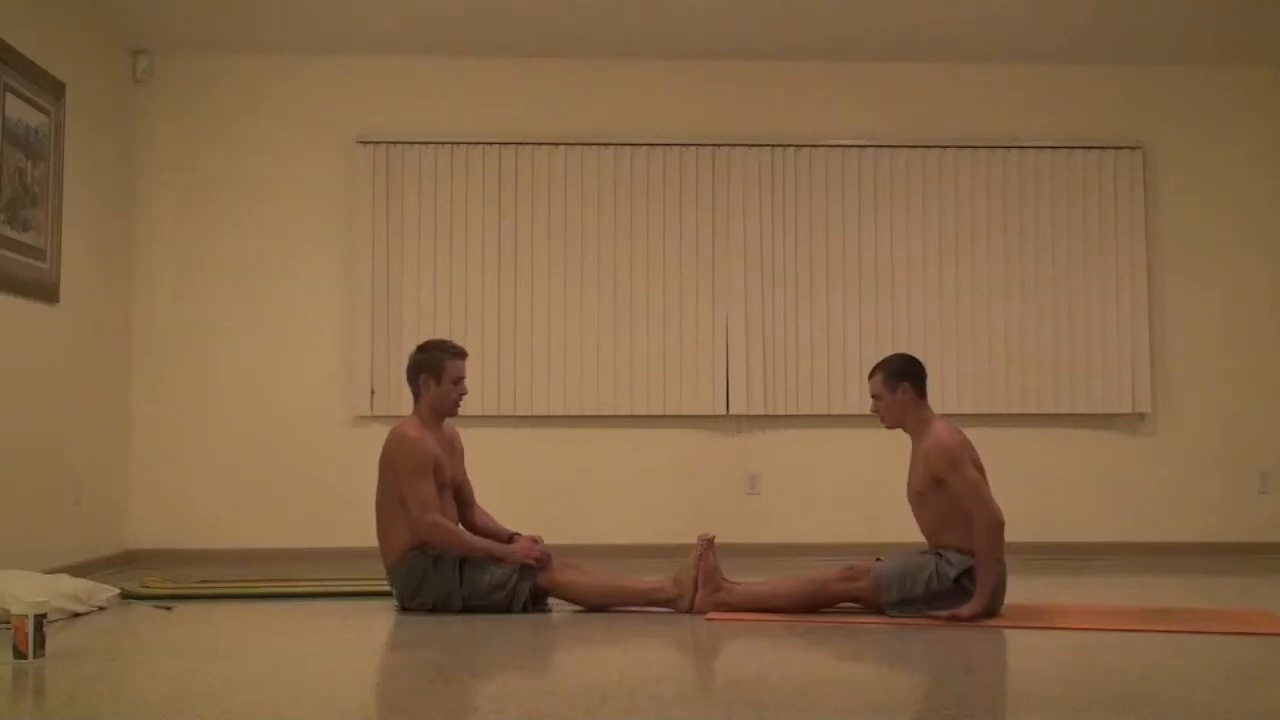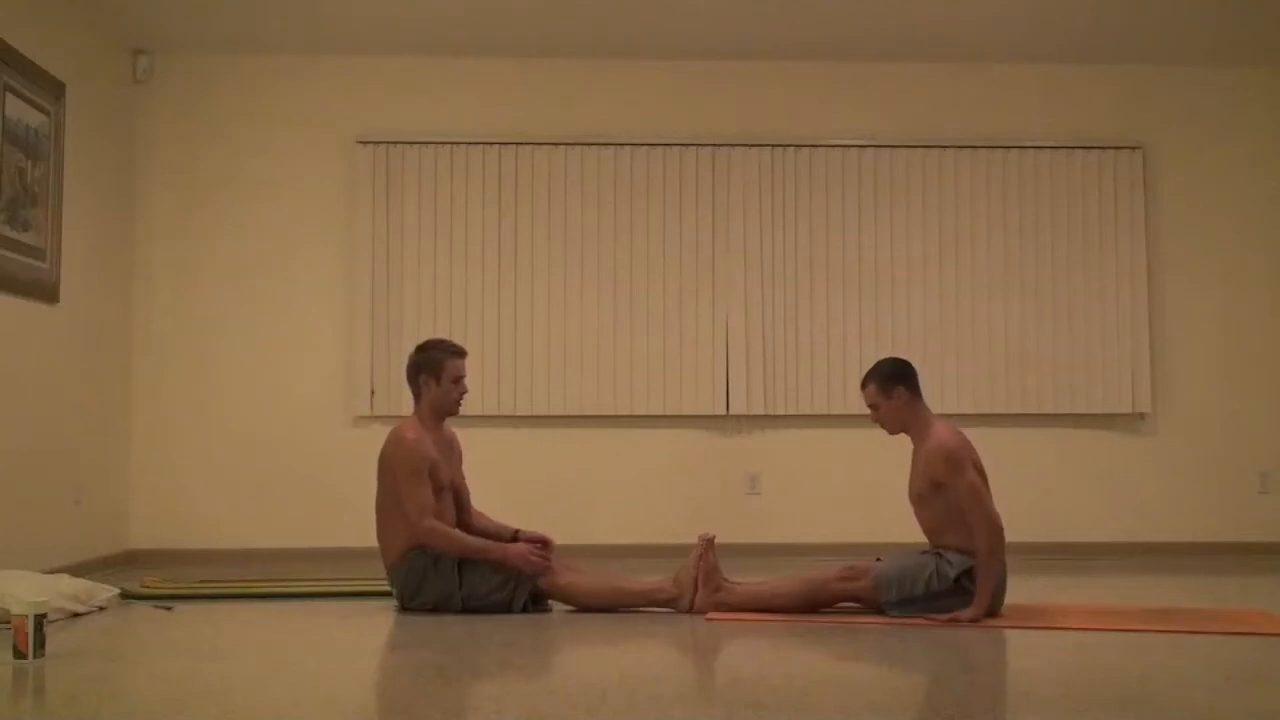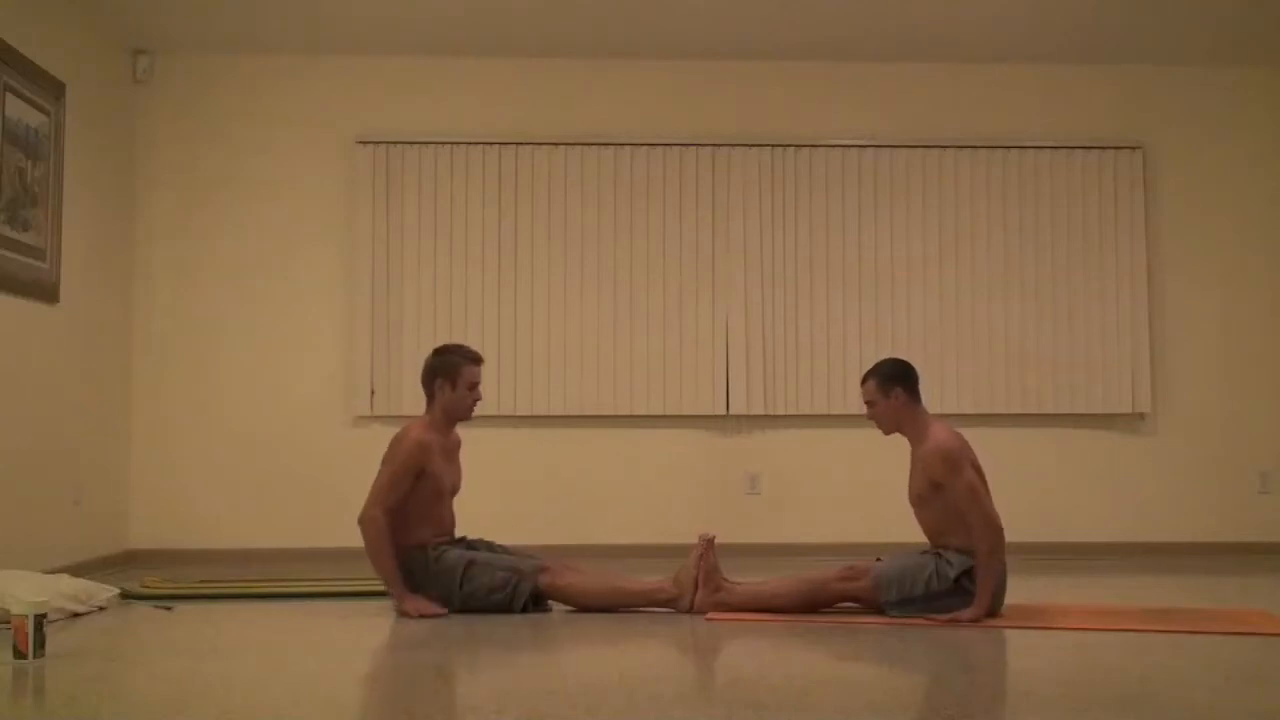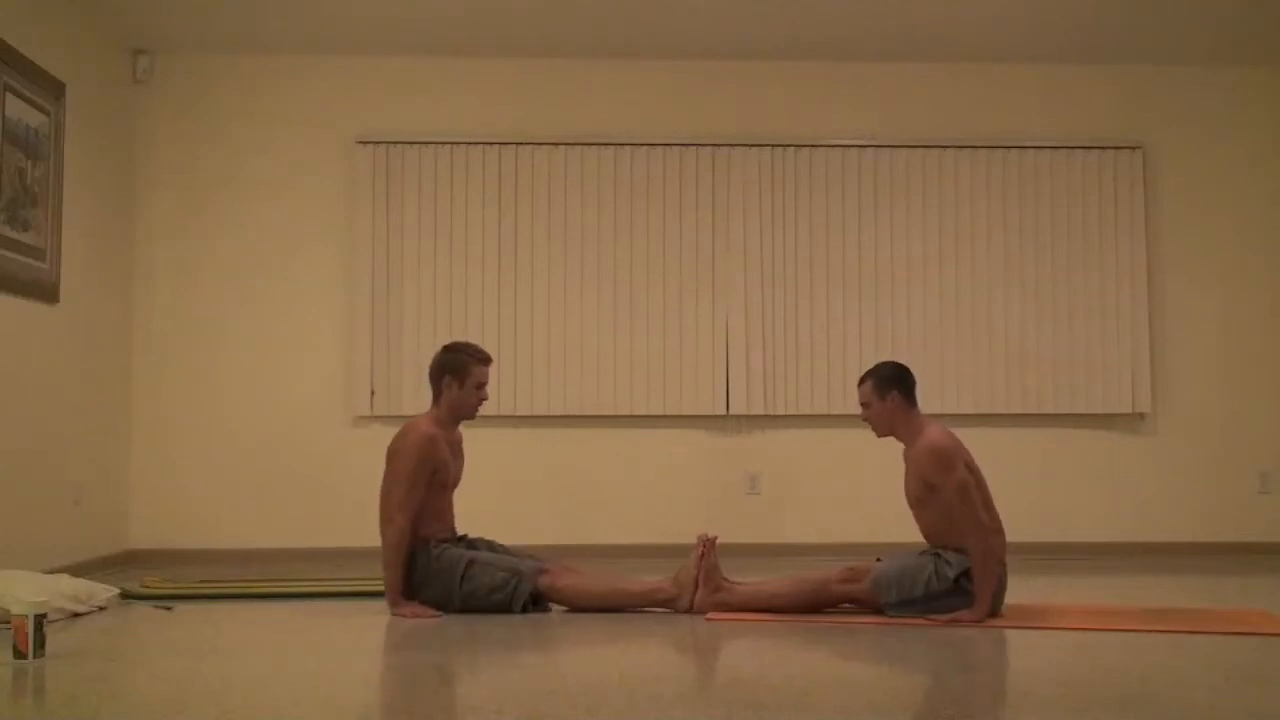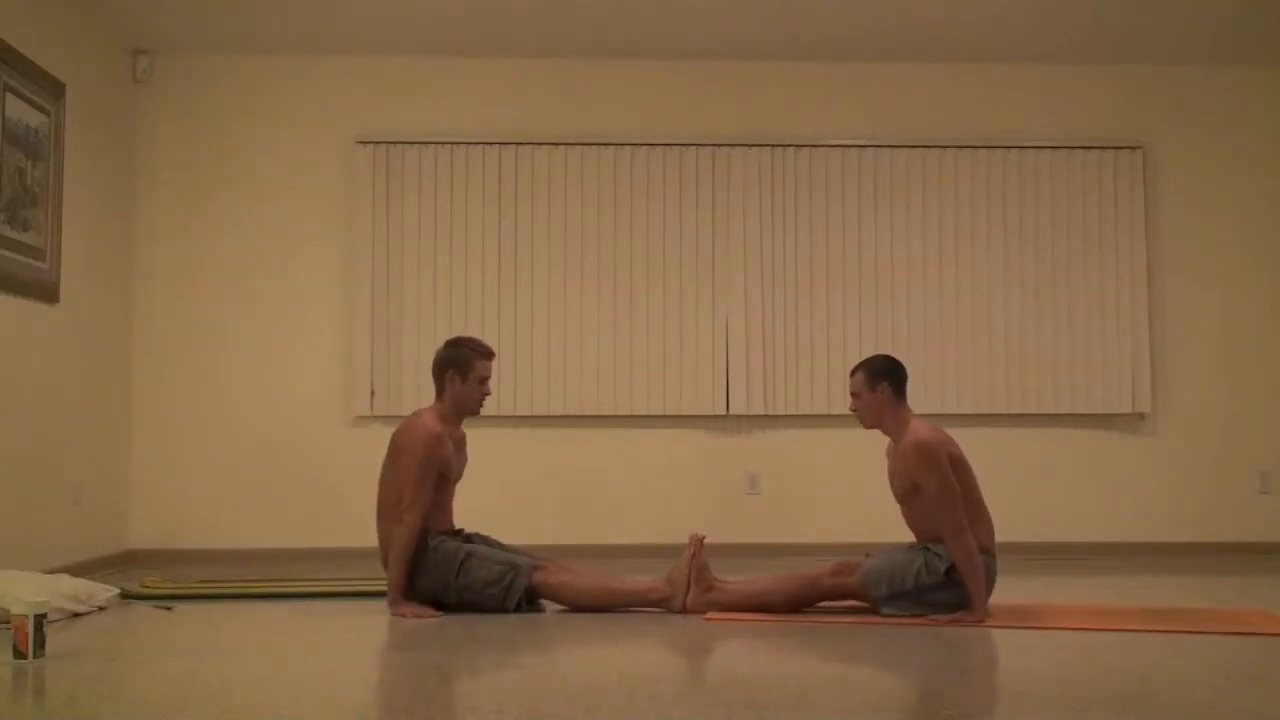
dt=0.4s
person 1, frame 1
left shoulder: (449, 437)
right shoulder: (411, 441)
left elbow: (469, 511)
right elbow: (429, 524)
left wrist: (513, 539)
right wrist: (504, 551)
left hip: (442, 559)
right hip: (421, 571)
left knee: (550, 565)
right knee: (544, 572)
left ankle: (668, 590)
right ankle: (672, 593)
person 1, frame 2
left shoulder: (447, 439)
right shoulder: (410, 442)
right elbow: (424, 527)
left wrist: (516, 536)
right wrist: (502, 553)
left hip: (443, 559)
right hip: (421, 571)
left knee: (550, 566)
right knee: (545, 575)
left ankle: (669, 591)
right ankle: (673, 593)
person 1, frame 3
left shoulder: (450, 440)
right shoulder: (416, 443)
right elbow: (371, 517)
right wrist: (402, 595)
left hip: (447, 551)
right hip: (422, 565)
left knee: (553, 568)
right knee: (545, 576)
left ankle: (668, 590)
right ankle: (670, 593)
person 1, frame 4
left shoulder: (451, 436)
right shoulder: (423, 437)
right elbow: (397, 519)
right wrist: (397, 599)
left hip: (449, 549)
right hip: (425, 563)
left knee: (551, 569)
right knee: (544, 578)
left ankle: (668, 591)
right ankle: (670, 593)
person 1, frame 5
left shoulder: (454, 434)
right shoulder: (427, 433)
right elbow: (409, 517)
right wrist: (397, 598)
left hip: (445, 544)
right hip: (422, 558)
left knee: (545, 567)
right knee: (539, 576)
left ankle: (660, 590)
right ankle: (664, 593)
person 2, frame 1
left shoulder: (940, 444)
right shoulder: (925, 441)
left elbow: (991, 518)
left wrist: (980, 600)
left hip: (966, 576)
right hip: (951, 567)
left knee: (848, 580)
right knee: (853, 575)
left ankle: (724, 596)
right ankle: (729, 592)
person 2, frame 2
left shoulder: (941, 446)
right shoulder: (927, 443)
left elbow: (990, 525)
left wrist: (980, 604)
left hip: (965, 576)
right hip: (952, 567)
left knee: (848, 580)
right knee: (852, 576)
left ankle: (725, 596)
right ankle: (729, 592)
person 2, frame 3
left shoulder: (939, 448)
right shoulder: (924, 444)
left elbow: (989, 526)
left wrist: (981, 605)
left hip: (965, 575)
right hip: (951, 567)
left knee: (848, 581)
right knee: (852, 576)
left ankle: (725, 596)
right ankle: (730, 592)
person 2, frame 4
left shoulder: (932, 448)
right shoulder: (915, 449)
left elbow: (980, 528)
left wrist: (982, 606)
left hip: (965, 576)
right hip: (951, 565)
left knee: (847, 582)
right knee: (849, 576)
left ankle: (725, 596)
right ankle: (730, 591)
person 2, frame 5
left shoulder: (919, 444)
right shoulder: (897, 447)
left elbow: (956, 530)
left wrist: (978, 607)
left hip: (956, 571)
right hip: (942, 562)
left knee: (837, 577)
right knee: (838, 573)
left ankle: (716, 596)
right ankle: (721, 593)
